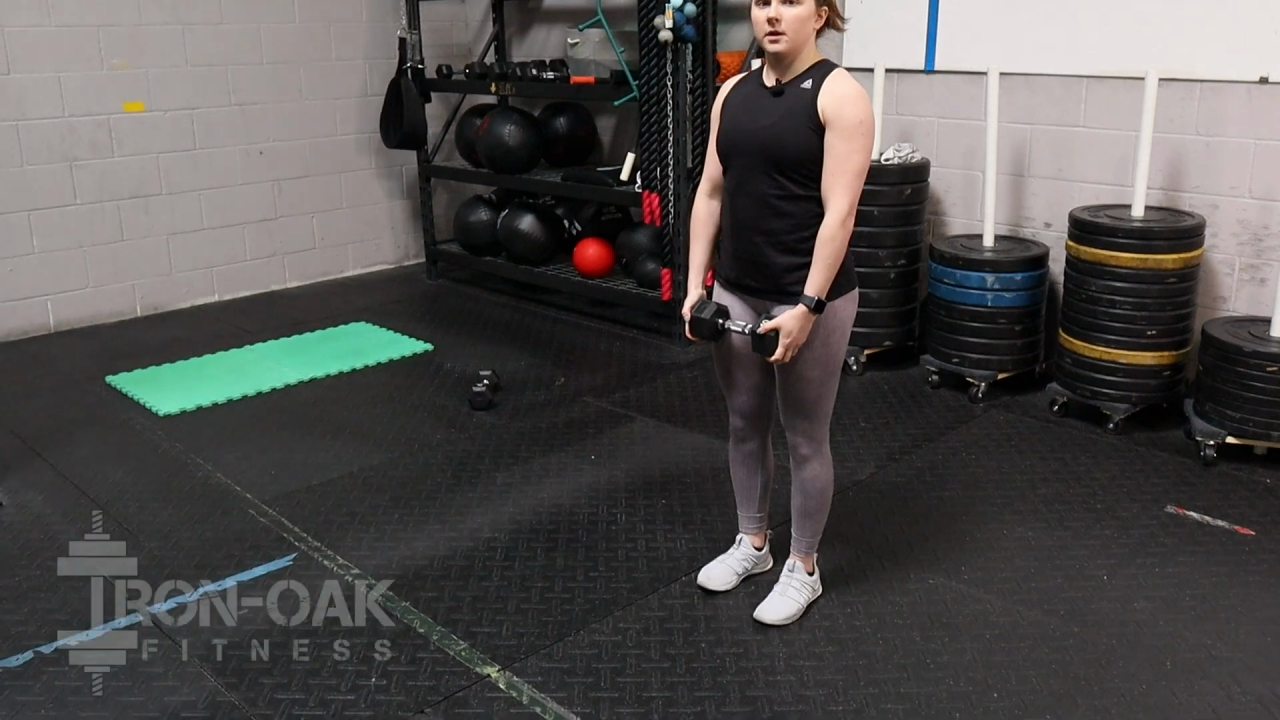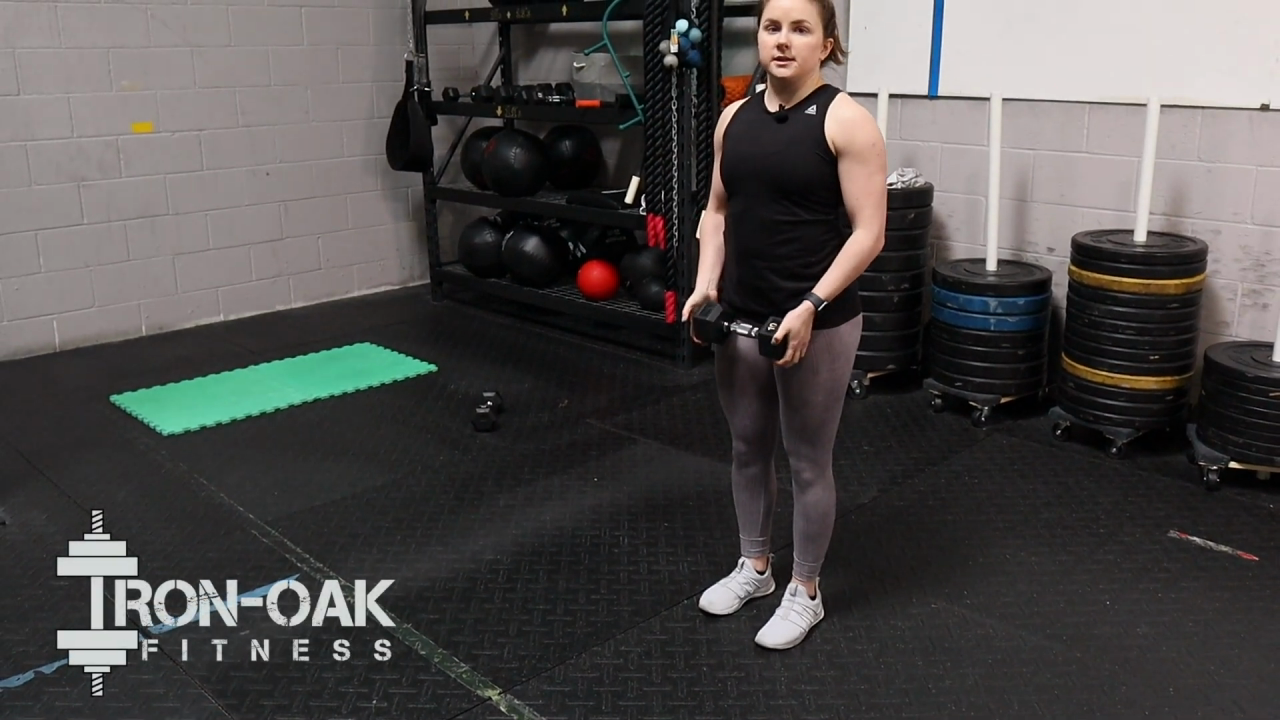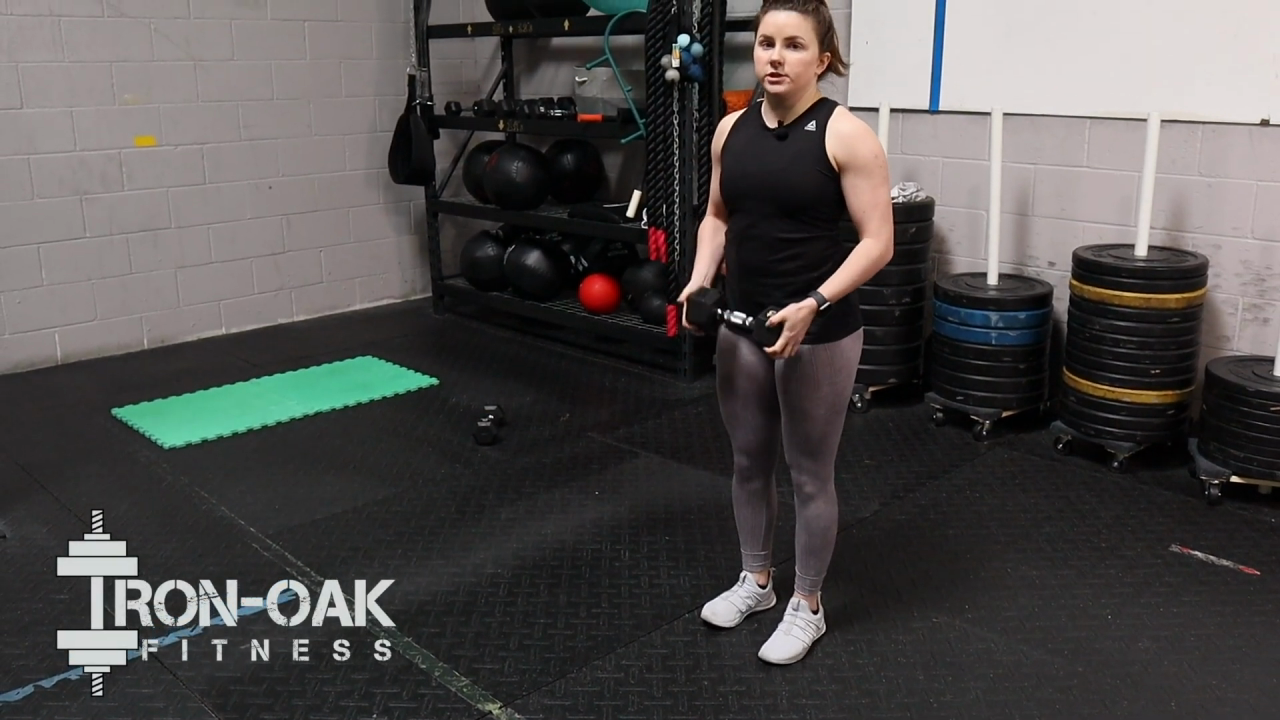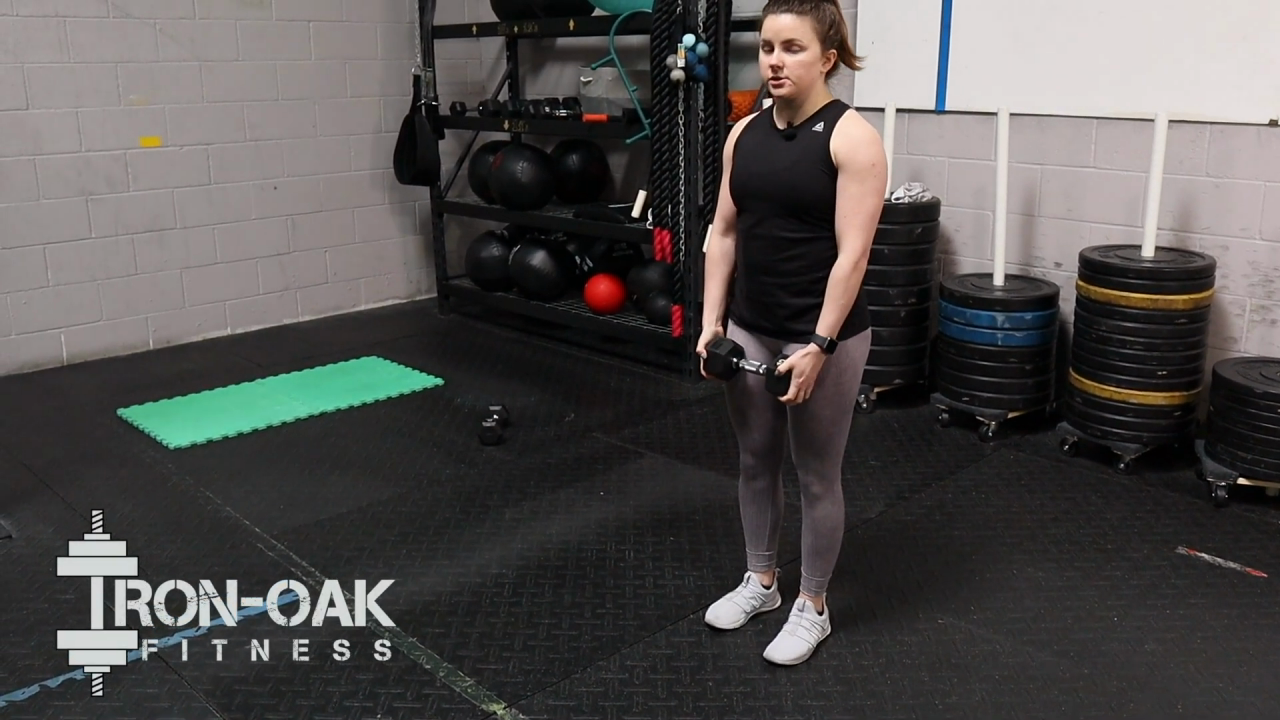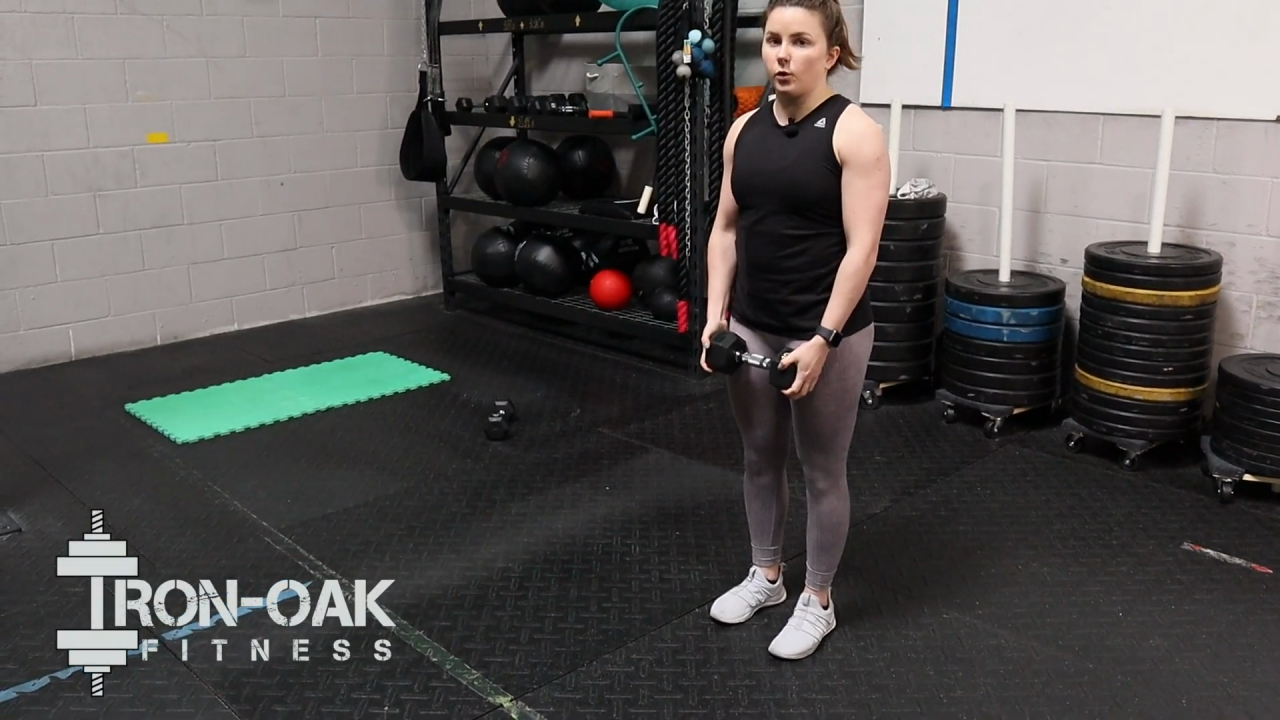
dt=1s
person 1, frame 1
left shoulder: (840, 94)
right shoulder: (733, 92)
left elbow: (839, 211)
right elbow: (710, 193)
left wrist: (807, 306)
right wrist: (696, 280)
left hip: (808, 296)
right hip: (737, 290)
left knee: (804, 435)
right knee: (744, 422)
left ankle: (803, 567)
right ankle: (751, 542)
person 1, frame 2
left shoulder: (845, 119)
right shoulder: (735, 116)
left elbow: (869, 232)
left wrist: (812, 306)
right wrist: (706, 283)
left hip: (816, 320)
right hip: (742, 313)
left knee: (807, 460)
right knee: (747, 447)
left ankle: (806, 592)
right ankle: (753, 566)
person 1, frame 3
left shoulder: (845, 135)
right shoulder: (732, 129)
left elbow: (877, 243)
left wrist: (810, 307)
right wrist: (699, 278)
left hip: (818, 333)
right hip: (743, 327)
left knee: (809, 474)
right knee: (748, 461)
left ankle: (807, 606)
right ankle: (755, 580)
person 1, frame 4
left shoulder: (852, 137)
right shoulder: (745, 134)
left elbow: (852, 252)
right elbow: (724, 233)
left wrist: (818, 347)
right wrist: (711, 319)
left hip: (822, 335)
right hip: (749, 328)
left knee: (816, 475)
right knee: (754, 461)
left ankle: (812, 607)
right ankle: (760, 581)
person 1, frame 5
left shoulder: (854, 131)
right shoulder: (744, 129)
left elbow: (861, 248)
right elbow: (726, 228)
left wrist: (822, 340)
right wrist: (717, 313)
left hip: (825, 331)
right hip: (752, 326)
left knee: (821, 472)
right knee: (760, 458)
left ankle: (818, 600)
right ankle: (765, 575)
